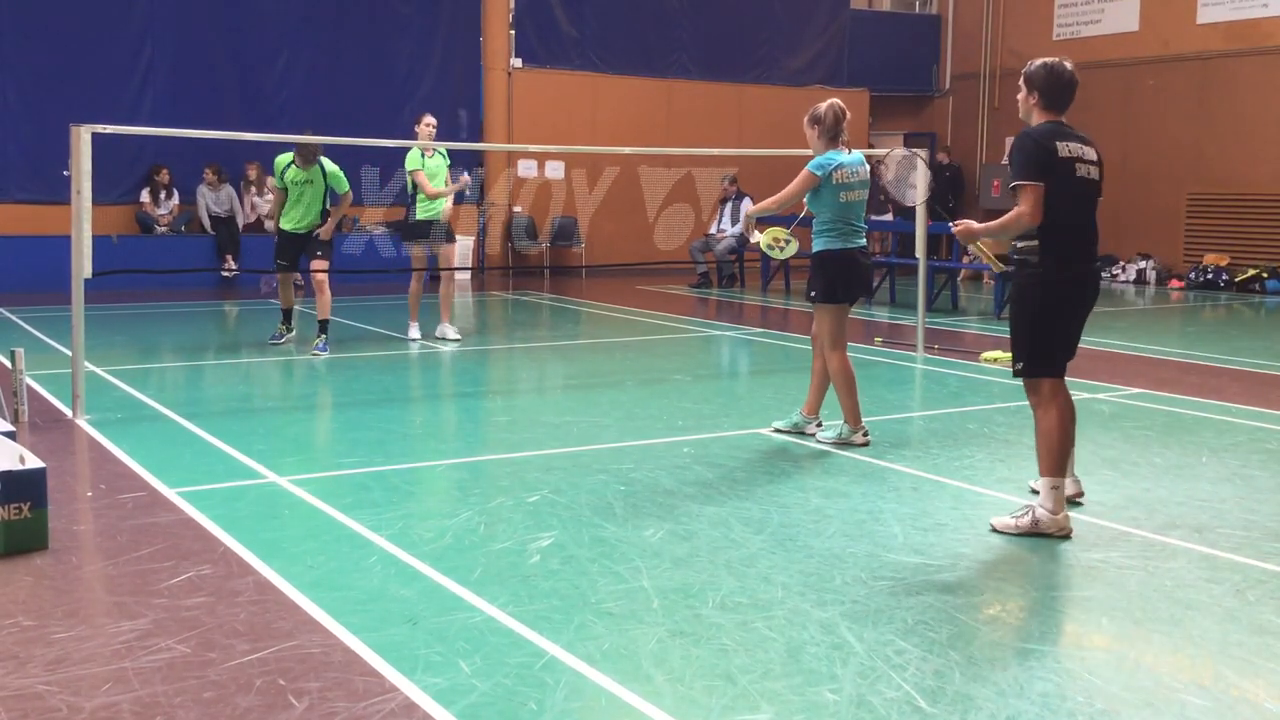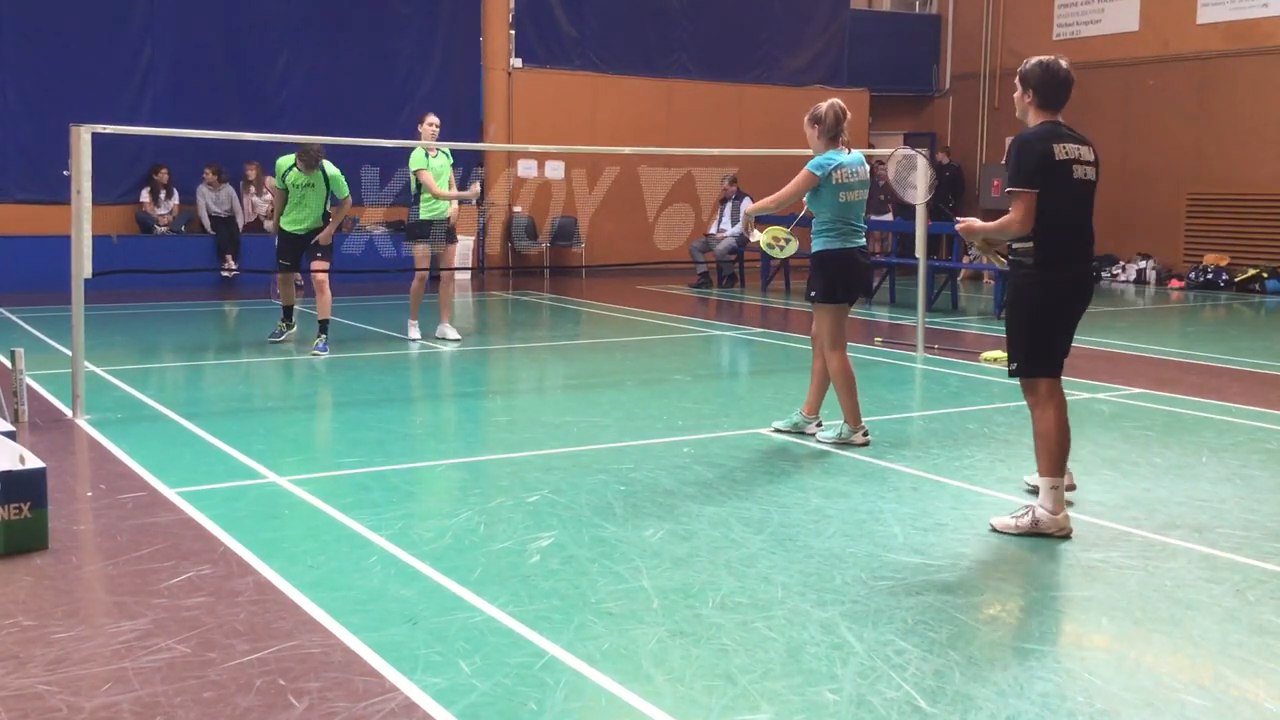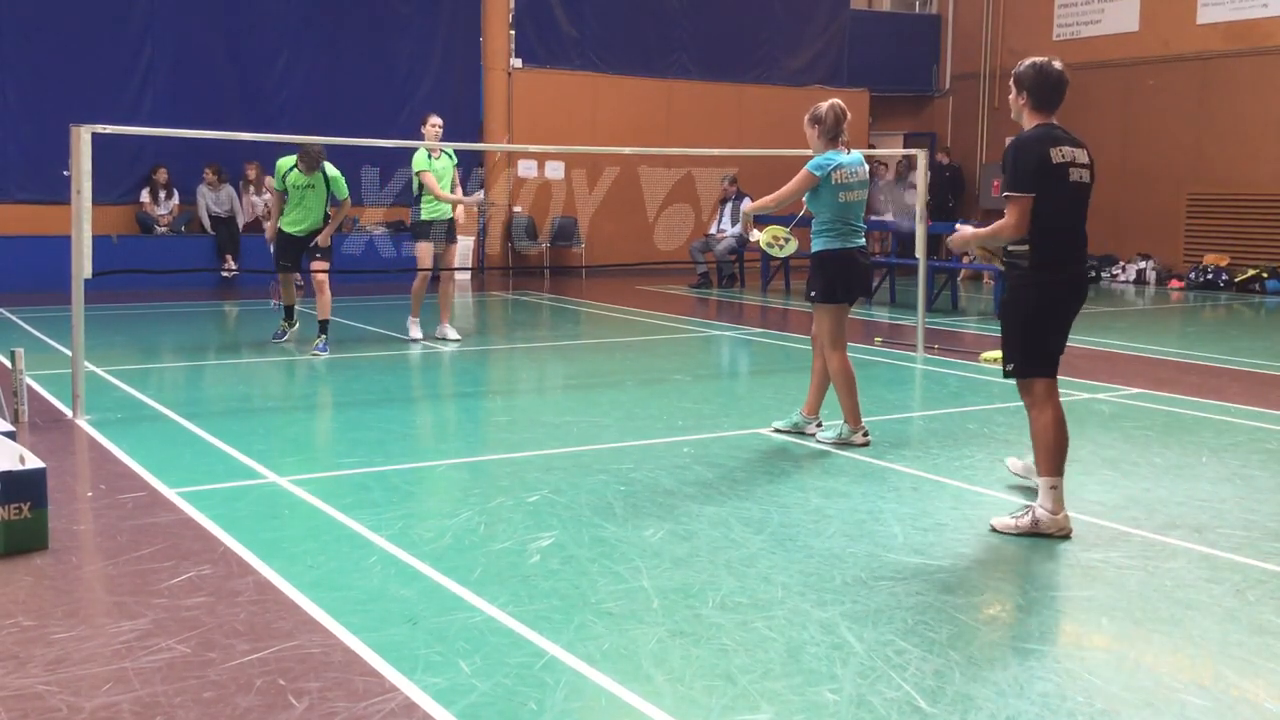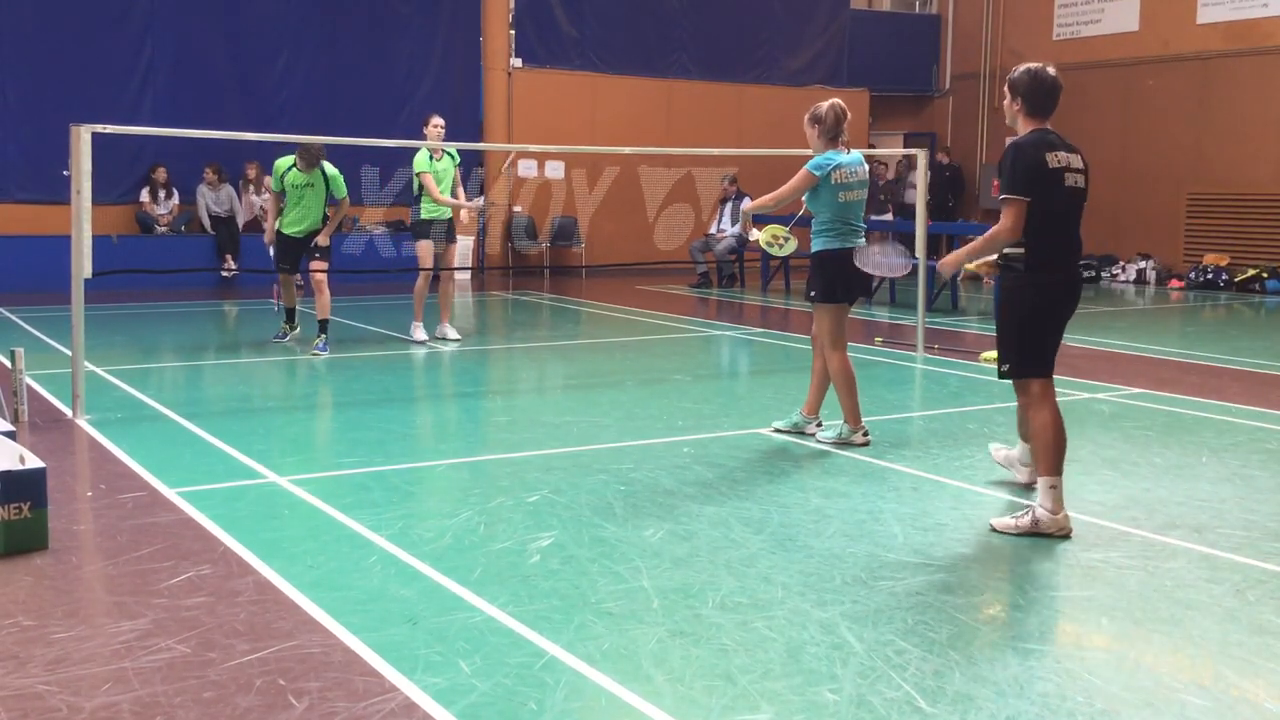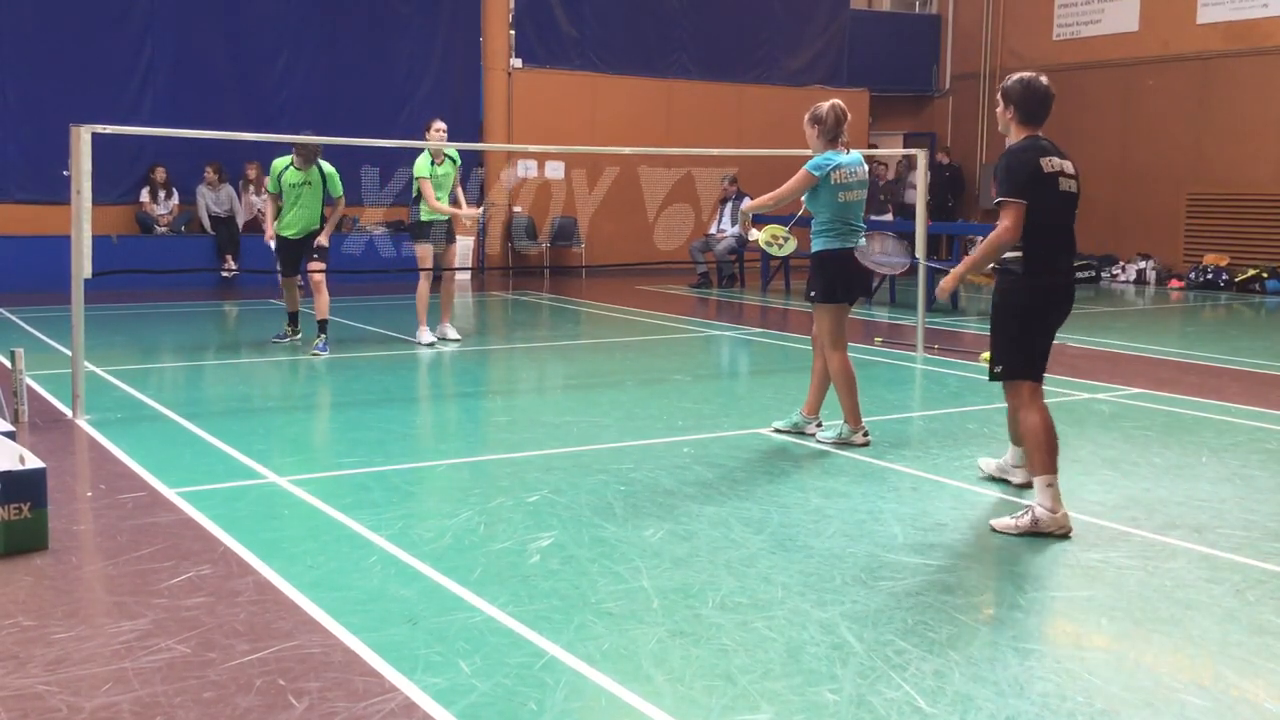
dt=0.1s
person 1, frame 1
left shoulder: (1033, 141)
right shoulder: (1088, 148)
left elbow: (1029, 215)
left wrist: (980, 231)
right wrist: (1010, 240)
left hip: (1044, 279)
right hip: (1081, 277)
left knee: (1043, 389)
right knee: (1053, 381)
left ankle: (1051, 509)
right ankle: (1064, 478)
person 1, frame 2
left shoulder: (1029, 143)
right shoulder: (1084, 147)
left elbow: (1021, 221)
left wrist: (980, 229)
right wrist: (999, 237)
left hip: (1039, 280)
right hip: (1076, 277)
left knee: (1041, 389)
right knee: (1048, 380)
left ankle: (1050, 509)
right ankle: (1055, 473)
person 1, frame 3
left shoulder: (1025, 147)
right shoulder: (1078, 148)
left elbow: (1016, 226)
left wrist: (971, 238)
right wrist: (997, 244)
left hip: (1034, 281)
right hip: (1070, 278)
left knee: (1039, 390)
right knee: (1038, 379)
left ankle: (1051, 509)
right ankle: (1041, 465)
person 1, frame 4
left shoulder: (1021, 151)
right shoulder: (1073, 154)
left elbow: (1010, 229)
left wrist: (962, 256)
right wrist: (995, 254)
left hip: (1029, 283)
right hip: (1063, 280)
left knee: (1036, 390)
right knee: (1032, 379)
left ankle: (1050, 508)
right ankle: (1026, 458)
person 1, frame 5
left shoulder: (1016, 158)
right shoulder: (1062, 160)
left elbow: (1009, 231)
left wrist: (958, 272)
right wrist: (993, 266)
left hip: (1026, 288)
right hip: (1057, 285)
left knee: (1025, 394)
right knee: (1021, 378)
left ankle: (1049, 506)
right ankle: (1019, 462)
person 2, frame 1
left shoulder: (823, 164)
right shoulder: (859, 161)
left elbow: (778, 202)
left wrist: (749, 212)
left hip: (832, 260)
right hip: (855, 257)
left knee: (833, 347)
right knee: (820, 339)
left ankle: (854, 427)
right ankle: (809, 416)
person 2, frame 2
left shoulder: (823, 164)
right shoulder: (858, 160)
left elbow: (777, 201)
left wrist: (748, 210)
left hip: (832, 260)
right hip: (854, 257)
left knee: (833, 347)
right knee: (820, 339)
left ankle: (854, 427)
right ankle: (809, 416)
person 2, frame 3
left shoulder: (822, 165)
right shoulder: (858, 161)
left elbow: (776, 201)
left wrist: (747, 209)
left hip: (832, 260)
right hip: (856, 257)
left knee: (833, 346)
right knee: (820, 339)
left ankle: (854, 427)
right ankle: (809, 416)
person 2, frame 4
left shoulder: (822, 164)
right shoulder: (858, 161)
left elbow: (775, 200)
left wrist: (746, 208)
left hip: (831, 260)
right hip: (854, 257)
left knee: (833, 346)
right knee: (820, 339)
left ankle: (854, 427)
right ankle: (809, 416)
person 2, frame 5
left shoulder: (821, 165)
right shoulder: (857, 161)
left elbow: (775, 199)
left wrist: (746, 207)
left hip: (831, 260)
right hip: (854, 258)
left knee: (833, 346)
right knee: (821, 339)
left ankle: (854, 427)
right ankle: (809, 415)
person 3, frame 1
left shoulder: (442, 153)
right shoulder: (413, 157)
right elbow: (429, 192)
left wrist: (448, 203)
right wrist: (458, 186)
left hip: (441, 220)
right hip: (420, 220)
left knee: (448, 273)
right knee: (419, 275)
left ankle: (445, 325)
right ankle: (413, 324)
person 3, frame 2
left shoulder: (445, 153)
right shoulder: (417, 157)
right elbow: (436, 192)
left wrist: (455, 205)
right wrist: (467, 194)
left hip: (445, 220)
right hip: (422, 220)
left knee: (448, 274)
right knee: (421, 274)
left ankle: (444, 325)
right ankle: (413, 322)
person 3, frame 3
left shoulder: (449, 154)
right shoulder: (420, 158)
left elbow: (456, 186)
right elbow: (437, 194)
left wrist: (460, 207)
right wrist: (468, 201)
left hip: (446, 219)
right hip: (424, 219)
left knee: (448, 274)
right knee: (424, 273)
left ankle: (444, 325)
right ankle: (413, 320)
person 3, frame 4
left shoulder: (452, 154)
right shoulder: (421, 159)
left elbow: (458, 185)
right elbow: (436, 197)
left wrist: (463, 208)
right wrist: (468, 205)
left hip: (446, 219)
right hip: (424, 219)
left knee: (448, 274)
right knee: (426, 272)
left ankle: (444, 325)
right ankle: (417, 324)
person 3, frame 5
left shoulder: (454, 156)
right shoulder: (422, 163)
left elbow: (457, 186)
right elbow: (431, 203)
left wrist: (464, 207)
right wrist: (462, 214)
left hip: (444, 219)
right hip: (423, 220)
left knee: (449, 274)
right knee: (426, 273)
left ankle: (445, 325)
right ankle: (422, 329)
person 4, frame 1
left shoulder: (330, 169)
right shoulder: (281, 162)
left elbow: (347, 197)
right elbow: (280, 192)
left wrist: (330, 226)
right wrist: (275, 221)
left hip: (318, 229)
right hip: (287, 229)
left knee: (320, 279)
right knee: (283, 278)
left ankle: (322, 336)
right ankle: (286, 325)
person 4, frame 2
left shoulder: (331, 173)
right shoulder: (282, 164)
left elbow: (346, 202)
right elbow: (280, 192)
left wrist: (329, 230)
right wrist: (276, 222)
left hip: (318, 231)
right hip: (289, 229)
left knee: (320, 279)
right knee: (284, 277)
left ankle: (322, 336)
right ankle: (287, 321)
person 4, frame 3
left shoulder: (332, 174)
right shoulder: (283, 165)
left elbow: (346, 204)
right elbow: (278, 194)
left wrist: (327, 232)
right wrist: (272, 225)
left hip: (318, 232)
right hip: (288, 230)
left knee: (320, 280)
right knee: (285, 278)
left ankle: (323, 337)
right ankle: (288, 321)
person 4, frame 4
left shoulder: (330, 173)
right shoulder: (281, 166)
left elbow: (344, 203)
right elbow: (275, 196)
left wrist: (327, 232)
right wrist: (269, 228)
left hip: (317, 232)
right hip: (287, 231)
left knee: (319, 280)
right knee: (285, 279)
left ankle: (323, 336)
right ankle: (290, 323)
person 4, frame 5
left shoulder: (327, 171)
right shoulder: (278, 166)
left elbow: (339, 203)
right elbow: (272, 198)
left wrist: (326, 233)
right wrist: (269, 226)
left hip: (314, 233)
right hip: (285, 234)
left knee: (317, 280)
right knee: (288, 282)
left ankle: (322, 336)
right ankle: (293, 327)
